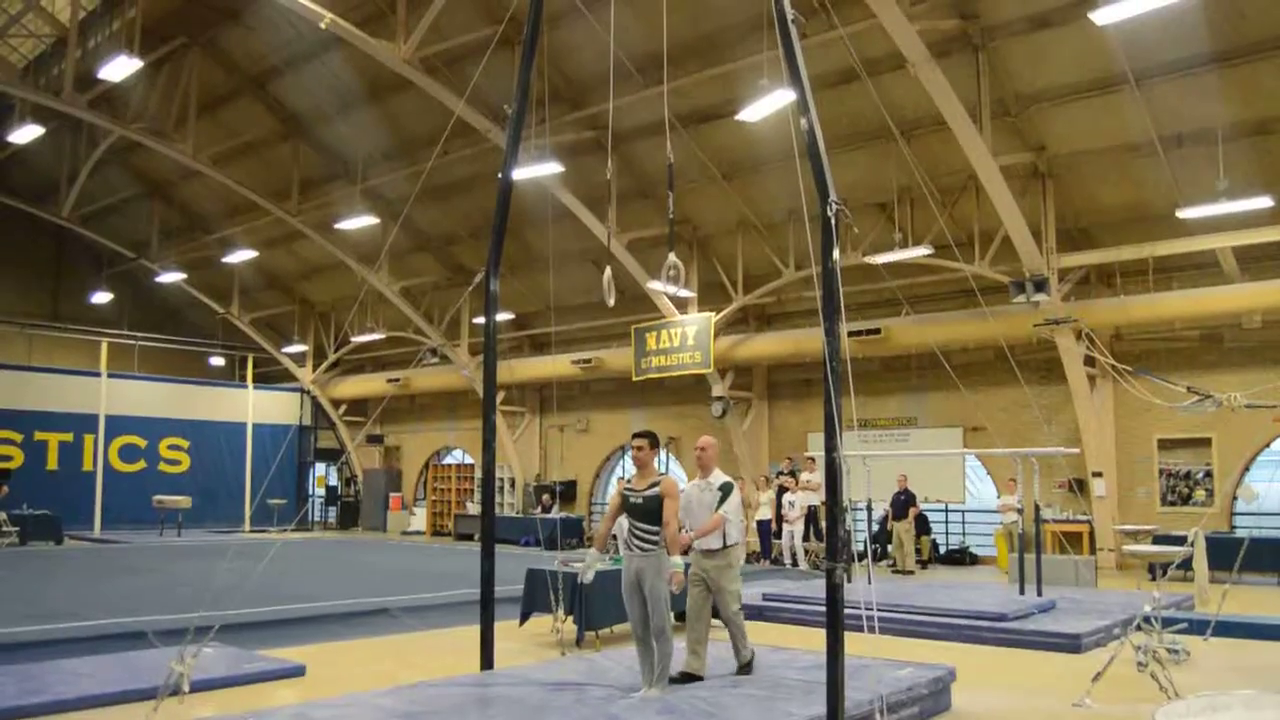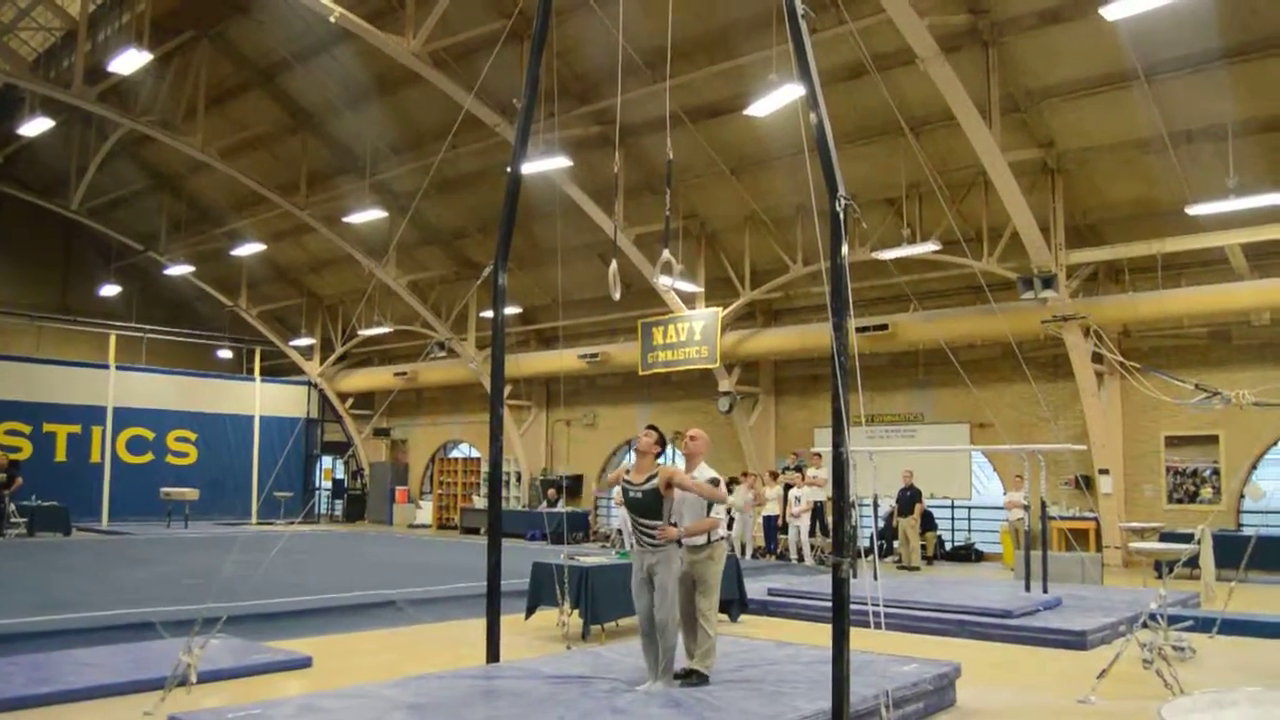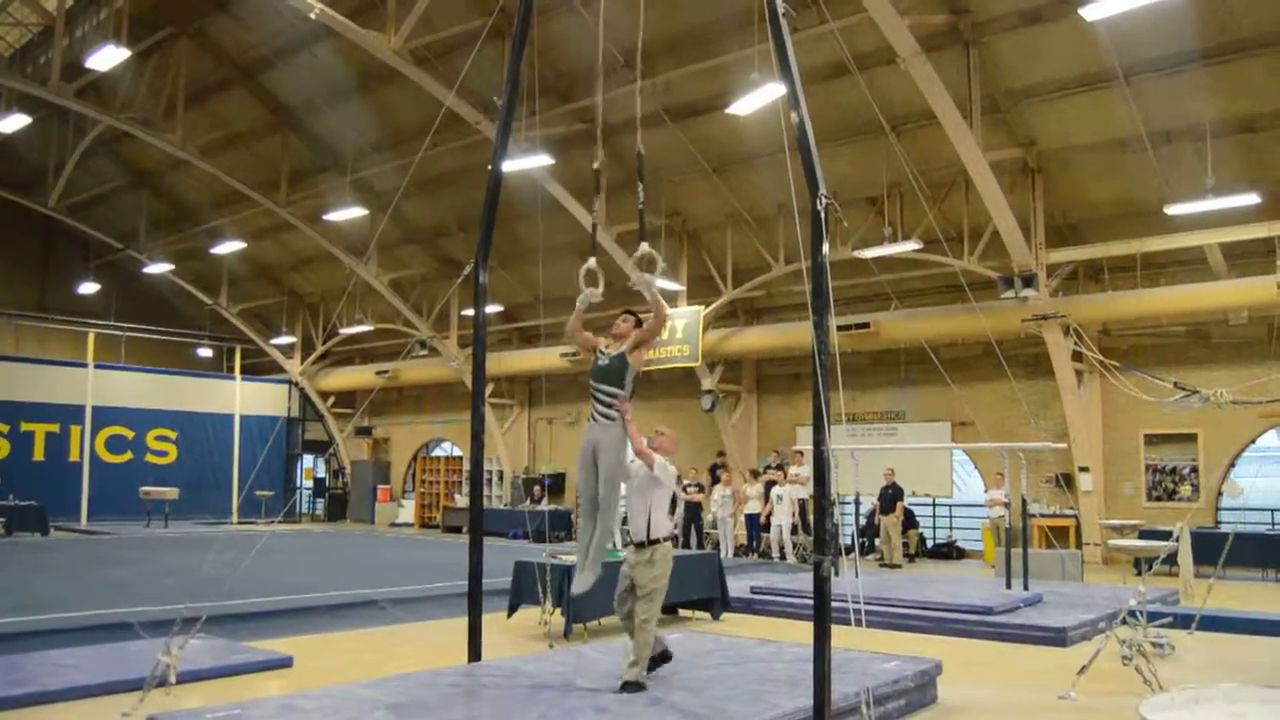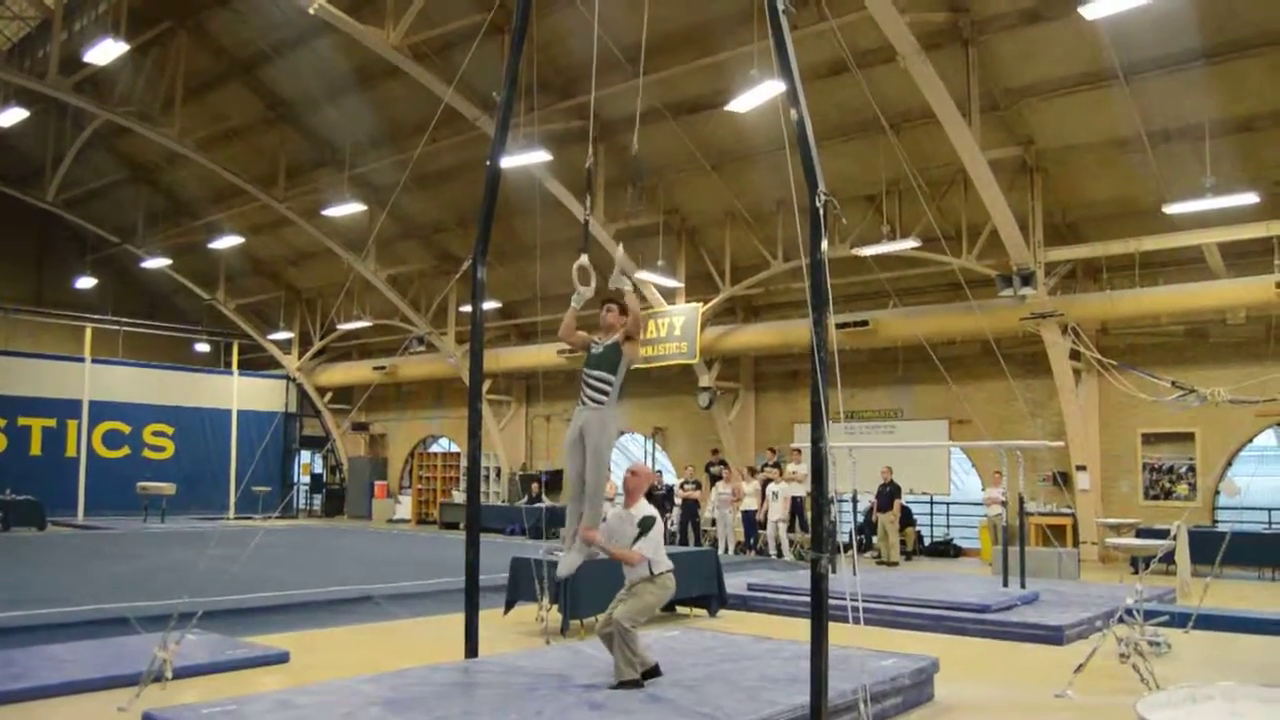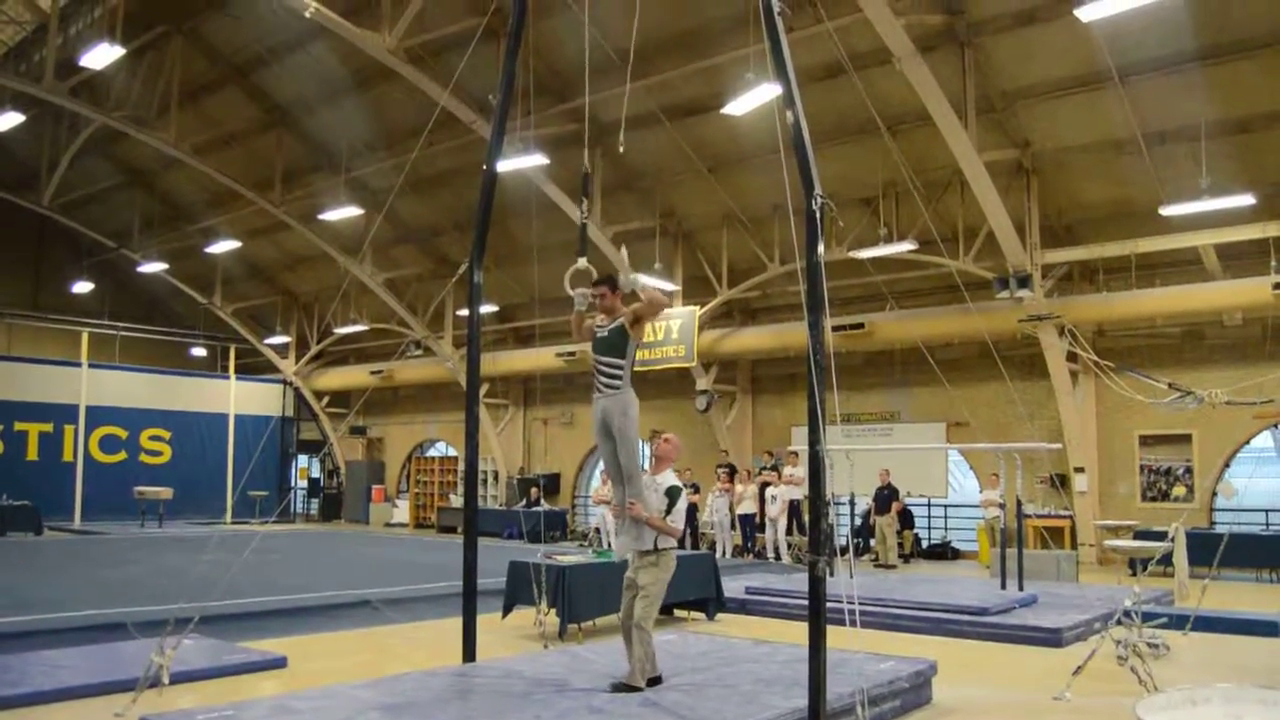
dt=1s
person 1, frame 1
left shoulder: (666, 485)
right shoulder: (625, 486)
left elbow: (670, 525)
right elbow: (608, 522)
left wrist: (676, 564)
right wrist: (593, 556)
left hip: (655, 561)
right hip: (630, 561)
left knee: (660, 628)
right knee: (639, 629)
left ankle: (659, 685)
right ankle: (647, 683)
person 1, frame 2
left shoulder: (665, 475)
right shoulder: (623, 474)
left elbow: (697, 487)
right elbow: (607, 482)
left wrist: (728, 501)
left hip: (664, 557)
right hip: (640, 556)
left knee: (663, 620)
right knee: (644, 620)
left ankle: (664, 677)
right ankle: (652, 675)
person 1, frame 3
left shoulder: (635, 347)
right shoulder: (599, 346)
left elbow: (659, 320)
right elbow: (571, 333)
left wrist: (649, 289)
right wrist: (583, 302)
left hip: (613, 431)
right hip: (591, 429)
left knee: (606, 502)
right knee: (586, 502)
left ankle: (592, 565)
right ankle: (581, 563)
person 1, frame 4
left shoulder: (628, 338)
right shoulder: (591, 340)
left elbow: (636, 314)
right elbow: (564, 334)
left wrist: (624, 285)
right wrist: (577, 301)
left hip: (602, 417)
right hip: (579, 415)
left knee: (594, 485)
right knee: (574, 485)
left ankle: (582, 545)
right ankle: (570, 544)
person 1, frame 5
left shoulder: (633, 314)
right shoulder: (599, 321)
left elbow: (660, 303)
right elbow: (577, 335)
left wrist: (636, 285)
right wrist: (579, 306)
left hip: (621, 400)
right hip: (599, 402)
left knee: (630, 467)
right knee: (613, 471)
left ankle: (634, 526)
right ankle: (624, 526)
person 2, frame 1
left shoulder: (726, 485)
right shoulder: (690, 488)
left elbow: (718, 520)
right elbow: (677, 518)
left wrist: (690, 537)
left hip: (724, 555)
right hip: (699, 556)
left knee: (729, 610)
right knee: (695, 612)
left ankle: (745, 655)
right ankle: (694, 668)
person 2, frame 2
left shoulder: (711, 480)
left elbow: (713, 521)
right elbow: (670, 512)
left wrist: (678, 532)
left hip: (709, 550)
right hip: (688, 551)
left knee: (704, 610)
right knee: (687, 610)
left ankle: (701, 670)
right ankle: (692, 664)
person 2, frame 3
left shoulder: (666, 471)
right shoulder: (635, 469)
left elbow: (640, 450)
left wrist: (628, 418)
left hip: (656, 551)
right hip: (636, 549)
left knee: (644, 616)
right knee: (623, 606)
left ankle: (635, 676)
right ankle: (658, 649)
person 2, frame 4
left shoulder: (648, 517)
right shoulder: (616, 515)
left elbow: (634, 559)
right elbow: (598, 544)
left wrist: (599, 542)
right wrist: (583, 537)
left hip: (657, 583)
right hip: (634, 583)
left knee: (623, 619)
right knee: (605, 626)
left ankle: (630, 676)
right ankle: (646, 666)
person 2, frame 5
left shoulder: (673, 488)
right shoulder: (640, 481)
left elbow: (676, 531)
left wrist: (643, 516)
right wrist: (622, 512)
left hip: (659, 559)
right hip: (637, 556)
left knee: (642, 618)
right knee: (627, 618)
left ankle: (636, 679)
right ankle: (649, 673)
